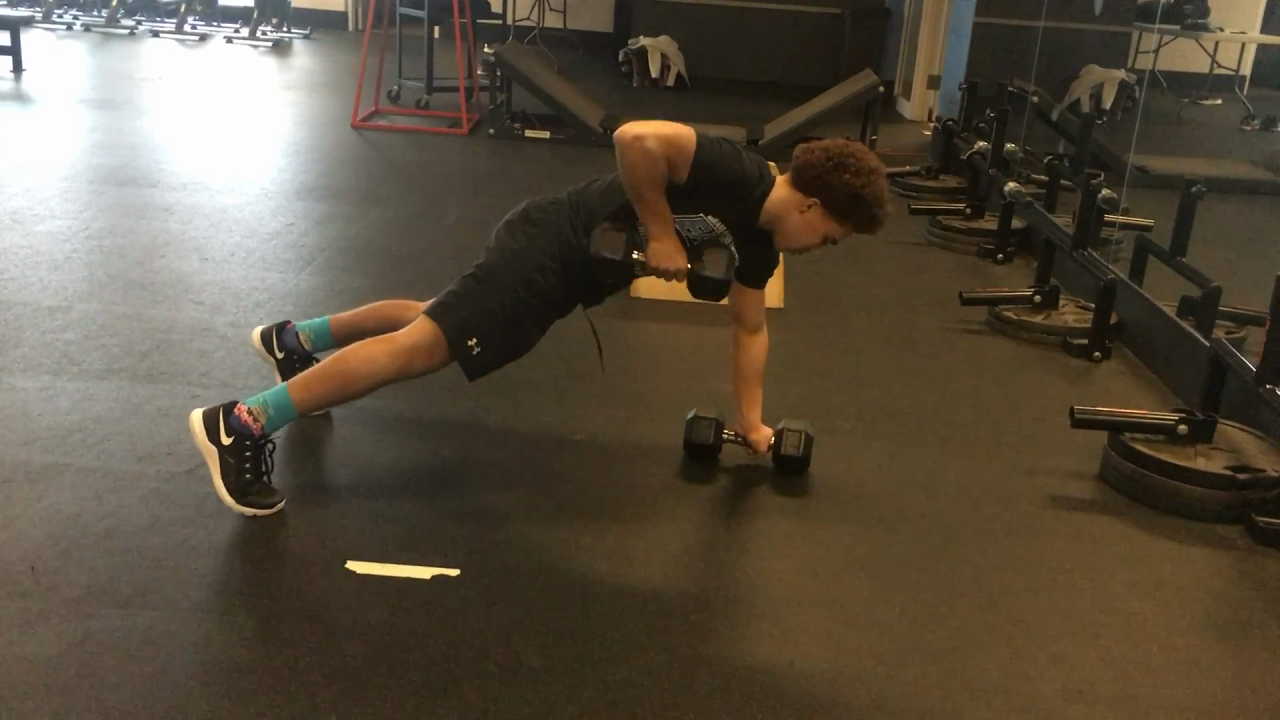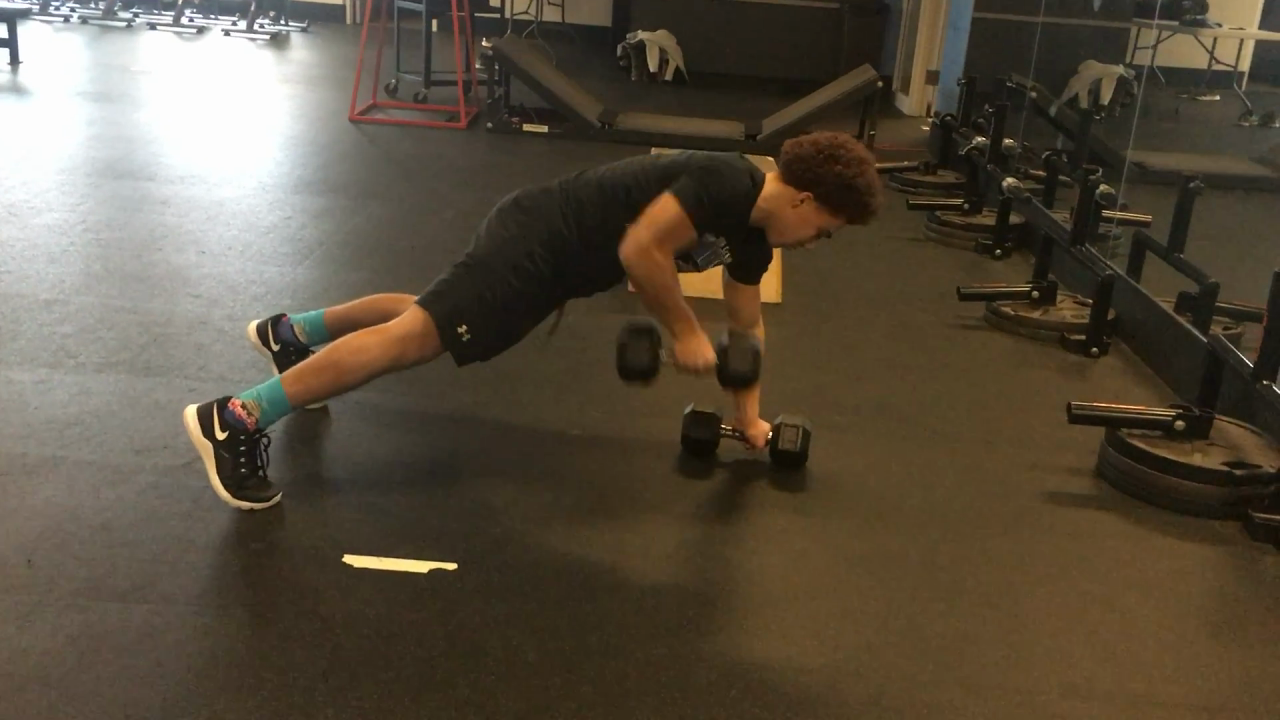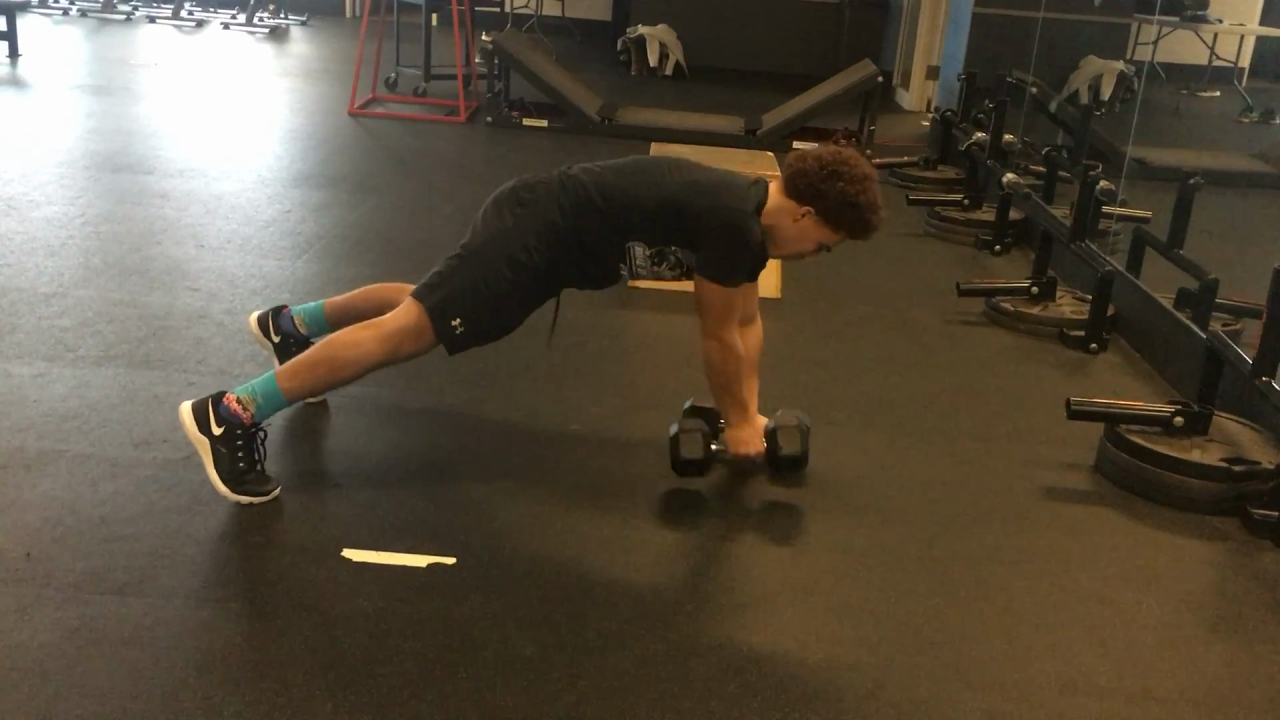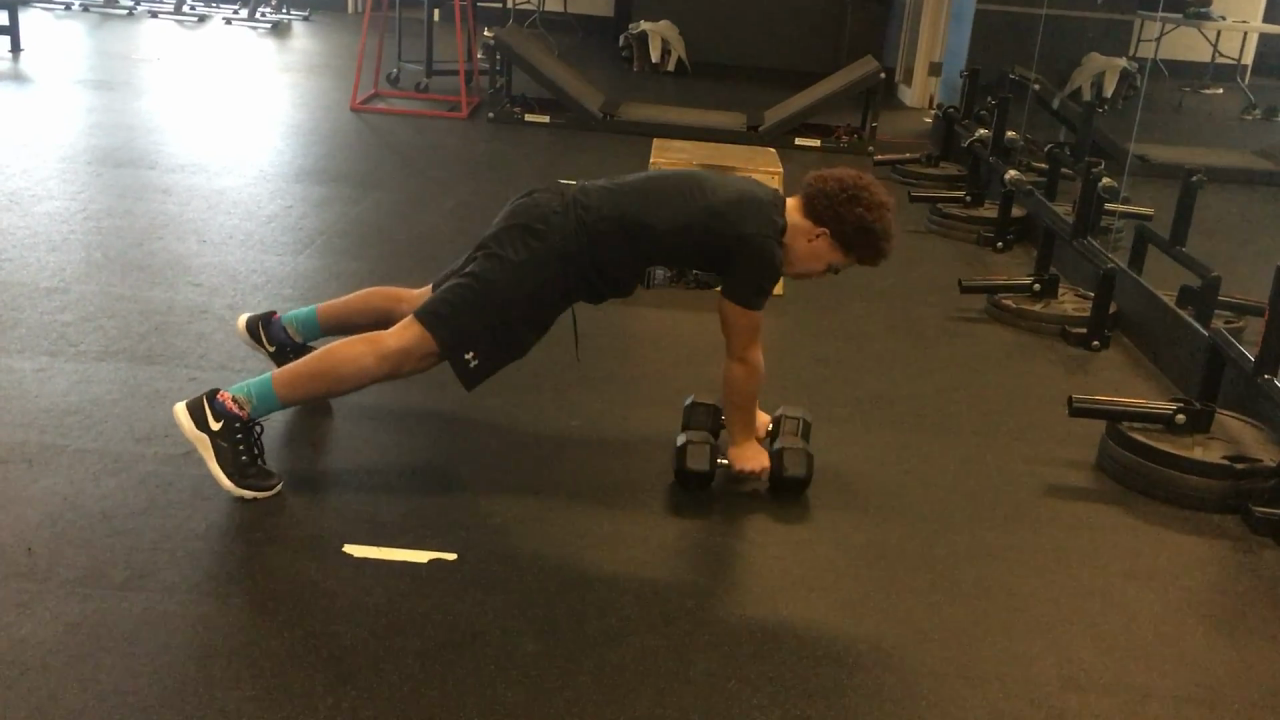
dt=0.3s
person 1, frame 1
left shoulder: (759, 235)
right shoulder: (734, 172)
left elbow: (750, 327)
right elbow: (634, 138)
left wrist: (750, 421)
right wrist: (661, 233)
left hip: (569, 271)
right hip: (548, 248)
left knee: (431, 314)
right knee: (421, 346)
left ankle: (292, 338)
right ankle: (240, 426)
person 1, frame 2
left shoulder: (752, 231)
right shoulder: (724, 184)
left elbow: (747, 323)
right elbow: (637, 252)
left wrist: (747, 416)
right wrist: (685, 333)
left hip: (562, 264)
right hip: (540, 236)
left knee: (424, 308)
right knee: (415, 335)
left ankle: (291, 332)
right ankle: (234, 419)
person 1, frame 3
left shoulder: (754, 216)
right shoulder: (733, 220)
left elbow: (748, 321)
right elbow: (718, 338)
left wrist: (749, 408)
right wrist: (737, 423)
left hip: (547, 229)
right hip: (537, 227)
left knee: (426, 297)
right knee: (409, 328)
left ankle: (289, 322)
right ankle: (229, 414)
person 1, frame 4
left shoulder: (761, 210)
right shoulder: (758, 242)
left elbow: (743, 343)
right elbow: (742, 355)
left wrist: (749, 412)
right wrist: (742, 438)
left hip: (550, 216)
right hip: (550, 252)
left knee: (427, 304)
right knee: (411, 344)
left ankle: (280, 327)
right ankle: (227, 411)
